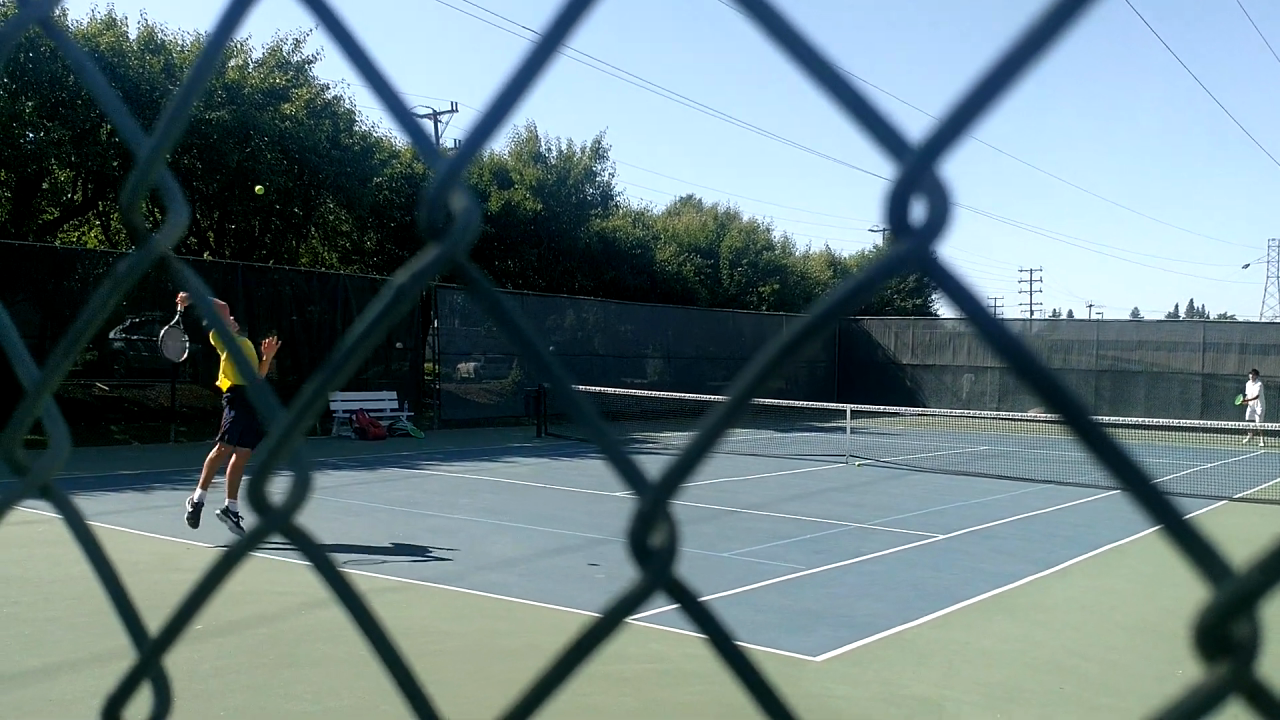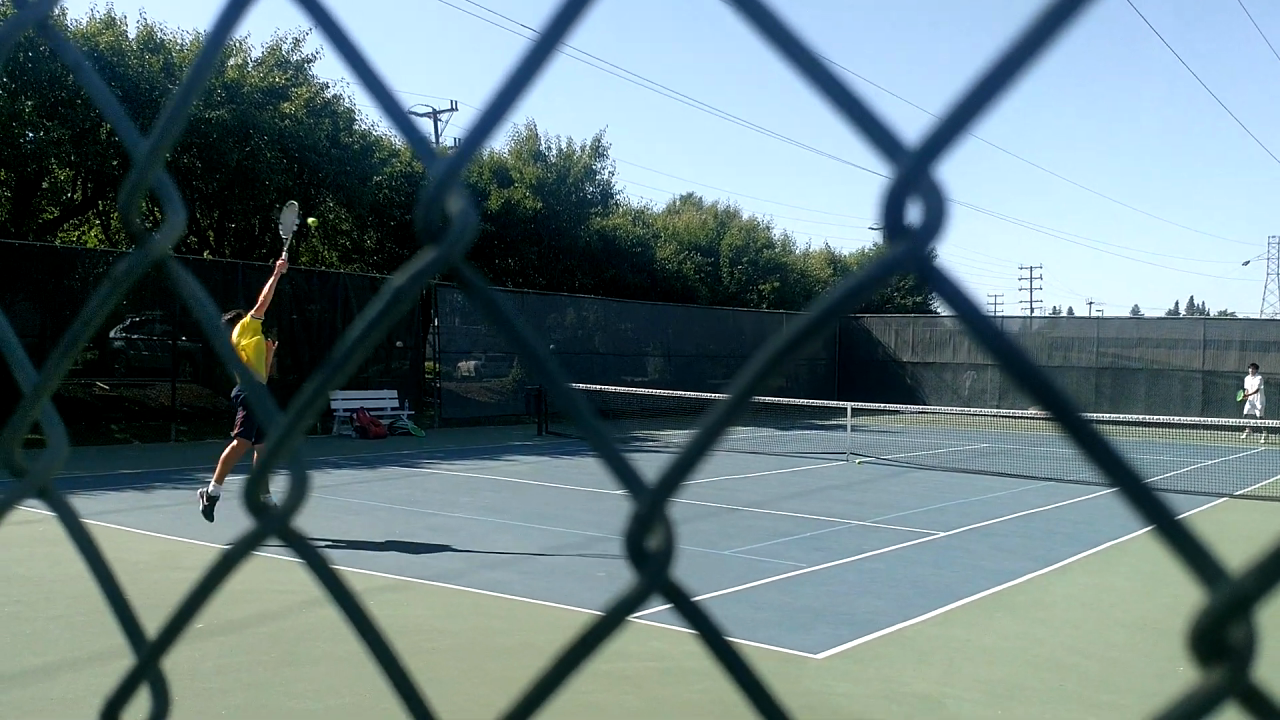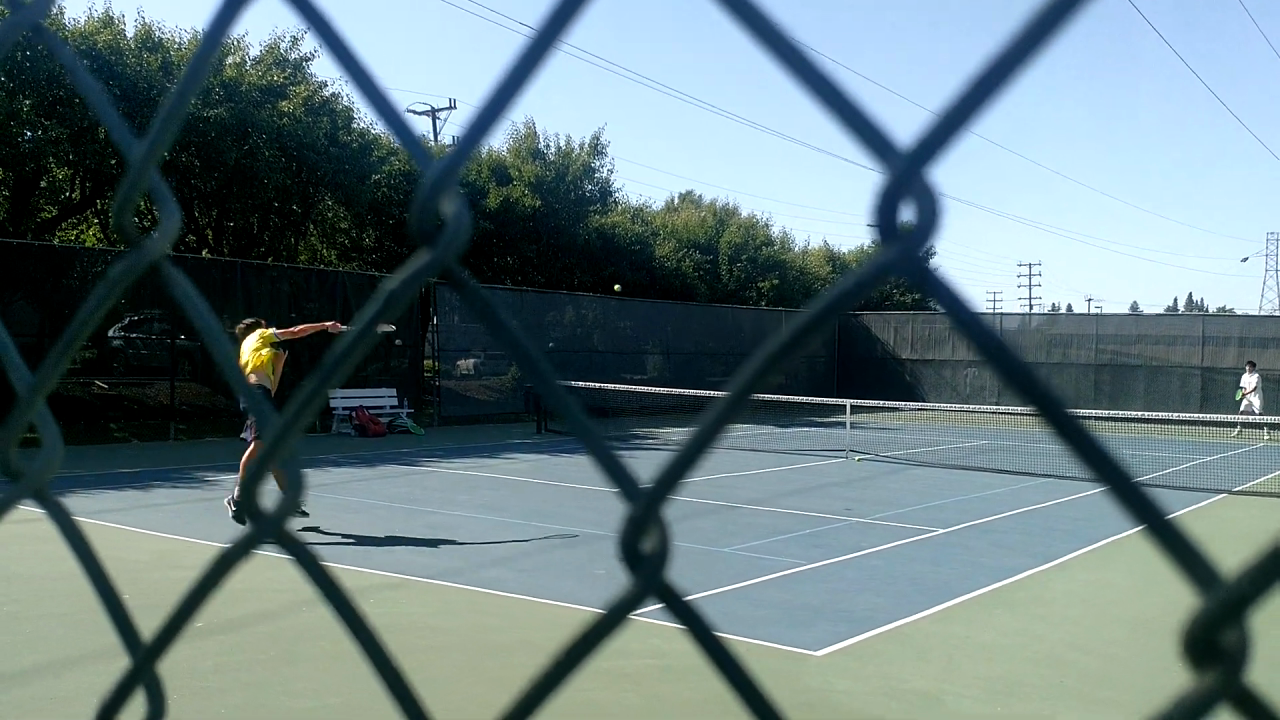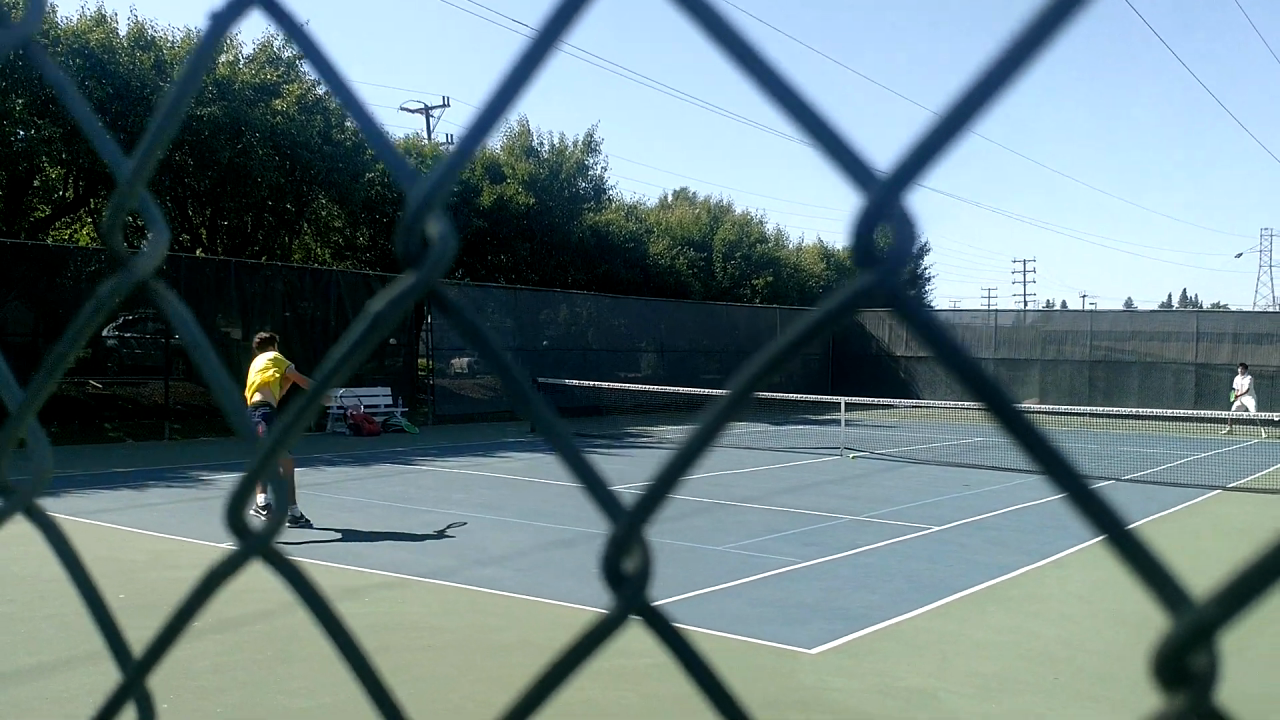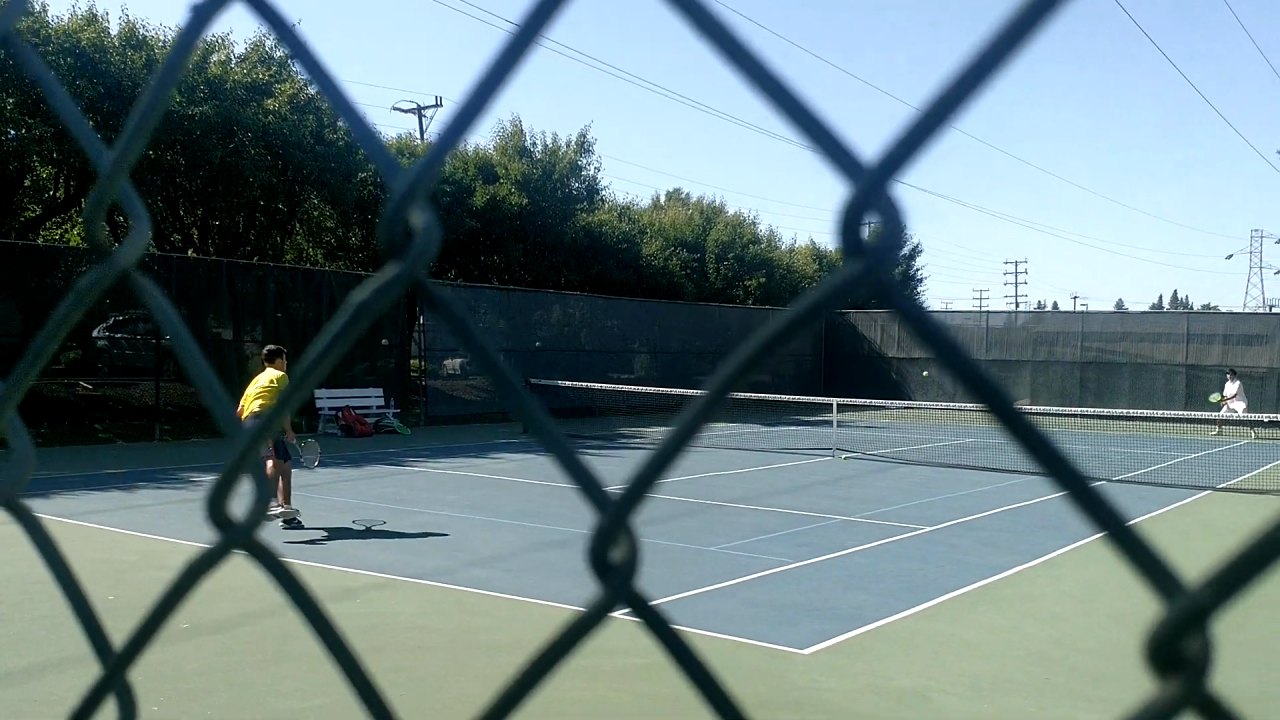
dt=0.1s
person 1, frame 1
left shoulder: (244, 343)
right shoulder: (222, 337)
left elbow: (259, 374)
right elbow: (223, 308)
left wrist: (268, 357)
right wrist: (192, 299)
left hip: (253, 398)
right hip: (238, 395)
left knee: (242, 454)
right knee: (225, 448)
left ankle: (230, 508)
right ankle: (198, 498)
person 1, frame 2
left shoulder: (250, 338)
right shoulder: (245, 327)
right elbow: (263, 301)
left wrist: (269, 355)
right wrist: (276, 274)
left knee: (263, 448)
right knee: (243, 443)
left ankle: (263, 497)
right ankle: (213, 491)
person 1, frame 3
left shoulder: (249, 350)
right shoulder: (257, 337)
right elbow: (295, 332)
left wrist: (278, 363)
right wrist: (325, 326)
left hip: (262, 394)
right hip: (257, 392)
right knee: (259, 444)
right ankle: (237, 496)
person 1, frame 4
left shoulder: (257, 365)
right shoulder: (271, 358)
right elbow: (298, 377)
left wrist: (286, 383)
left hip: (255, 410)
right hip: (263, 410)
left knee: (287, 462)
left ankle: (293, 513)
right ankle: (261, 502)
person 1, frame 5
left shoulder: (258, 379)
right shoulder: (280, 376)
left elbow: (239, 412)
right wrist: (289, 430)
left hip: (250, 422)
right hip: (260, 421)
left knee: (285, 467)
right knee: (275, 462)
left ankle: (286, 513)
right ankle: (272, 504)
